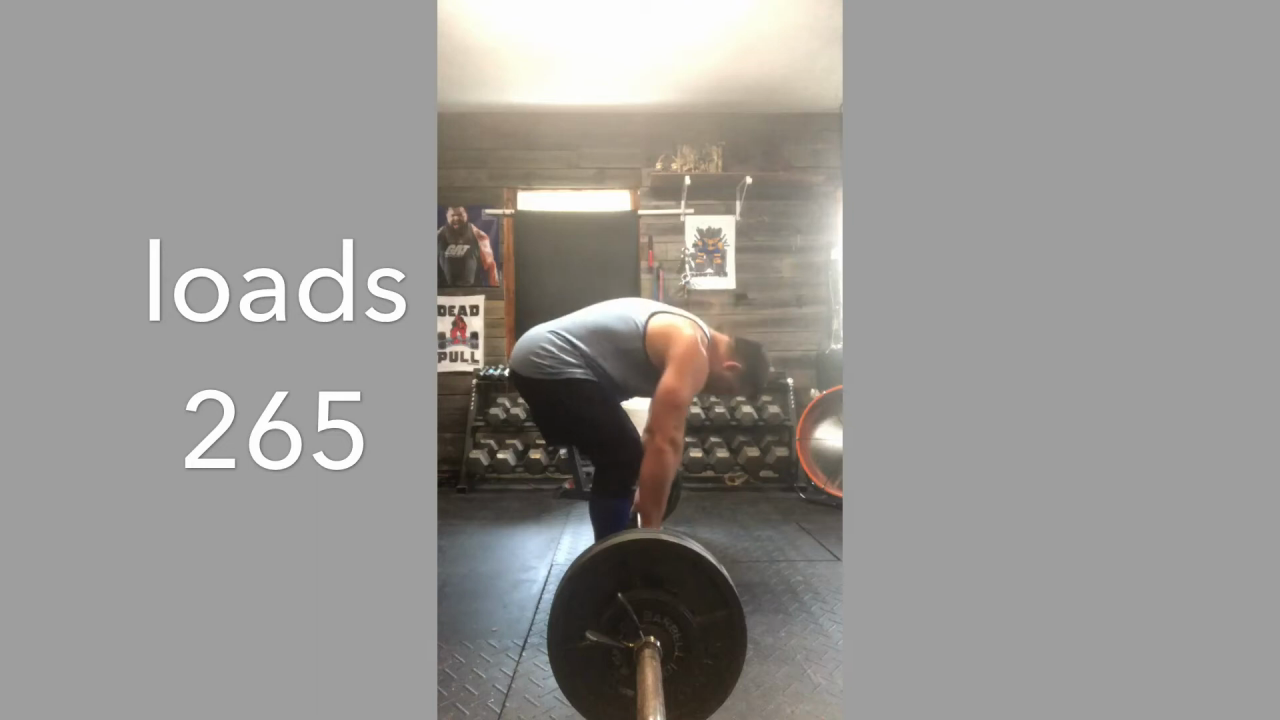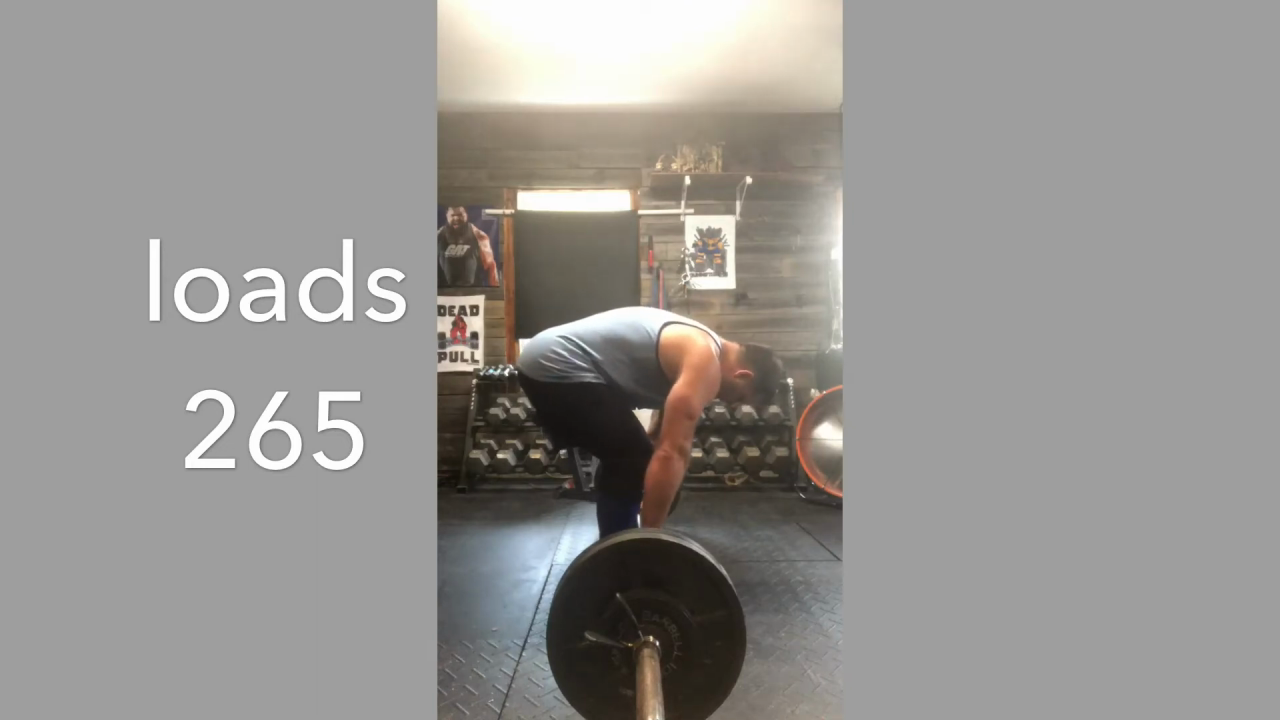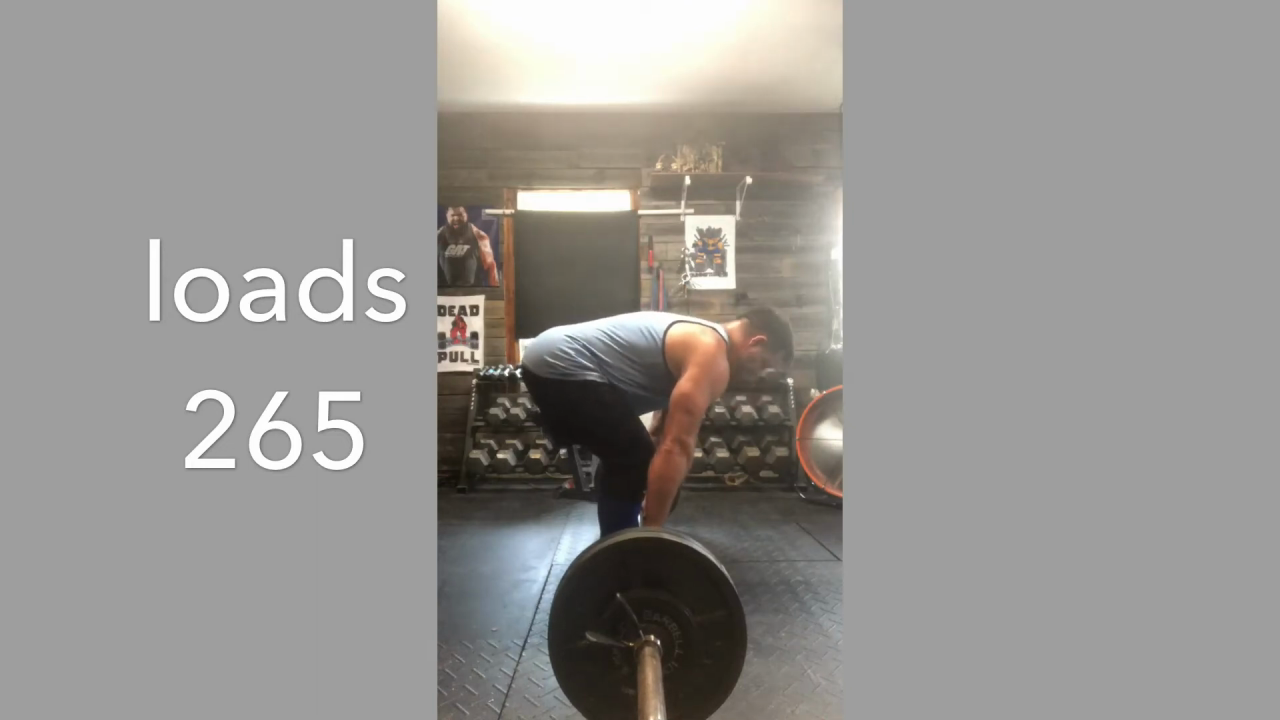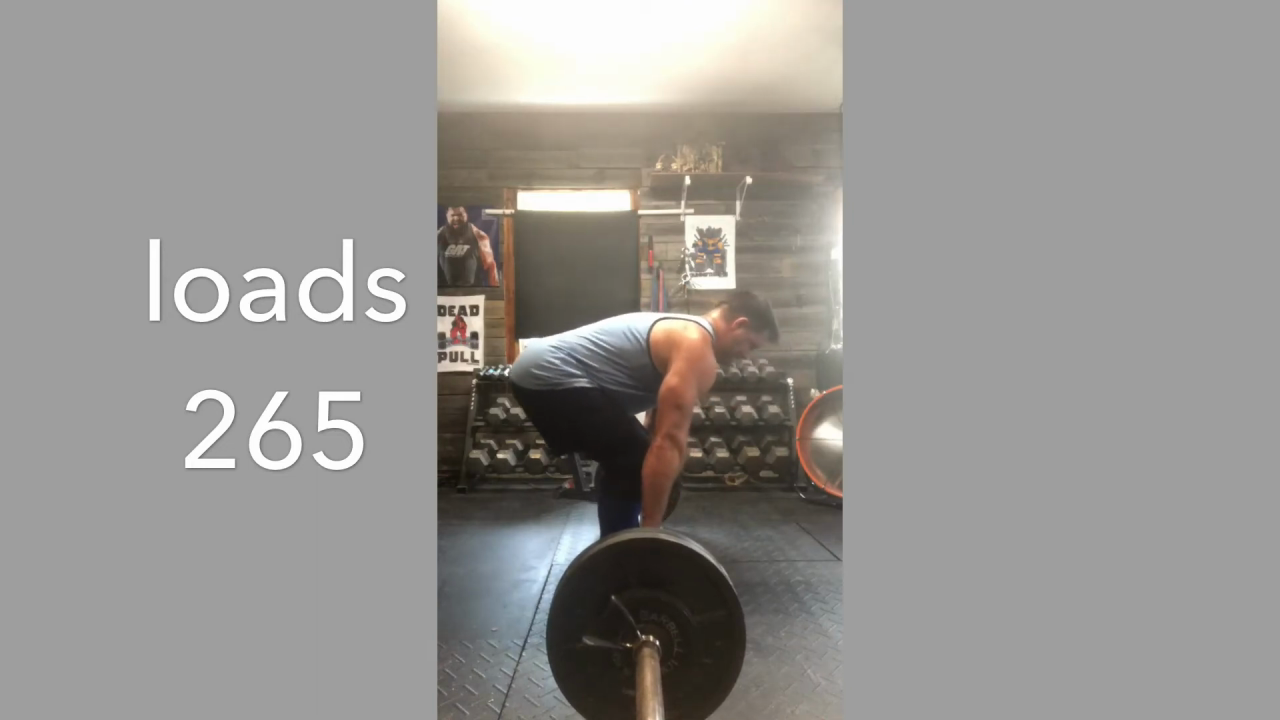
dt=1s
person 1, frame 1
left shoulder: (687, 338)
right shoulder: (693, 352)
left elbow: (656, 433)
right elbow: (666, 443)
left wrist: (643, 489)
right wrist: (651, 528)
left hip: (536, 357)
right hip: (549, 364)
left knee: (617, 456)
right knee: (622, 459)
person 1, frame 2
left shoulder: (697, 345)
right shoulder: (705, 362)
left elbow: (662, 439)
right elbow: (673, 452)
left hip: (543, 360)
right hip: (558, 368)
left knee: (624, 458)
right knee: (633, 461)
person 1, frame 3
left shoulder: (699, 338)
right shoulder: (712, 355)
left elbow: (666, 435)
right elbow: (677, 446)
right wrist: (651, 530)
left hip: (546, 357)
right hip: (561, 366)
left knee: (625, 458)
right knee: (634, 461)
person 1, frame 4
left shoulder: (684, 332)
right shoulder: (697, 348)
left elbow: (661, 431)
right elbow: (669, 442)
right wrist: (650, 529)
left hip: (538, 368)
right hip: (549, 375)
left knee: (626, 459)
right knee: (633, 463)
